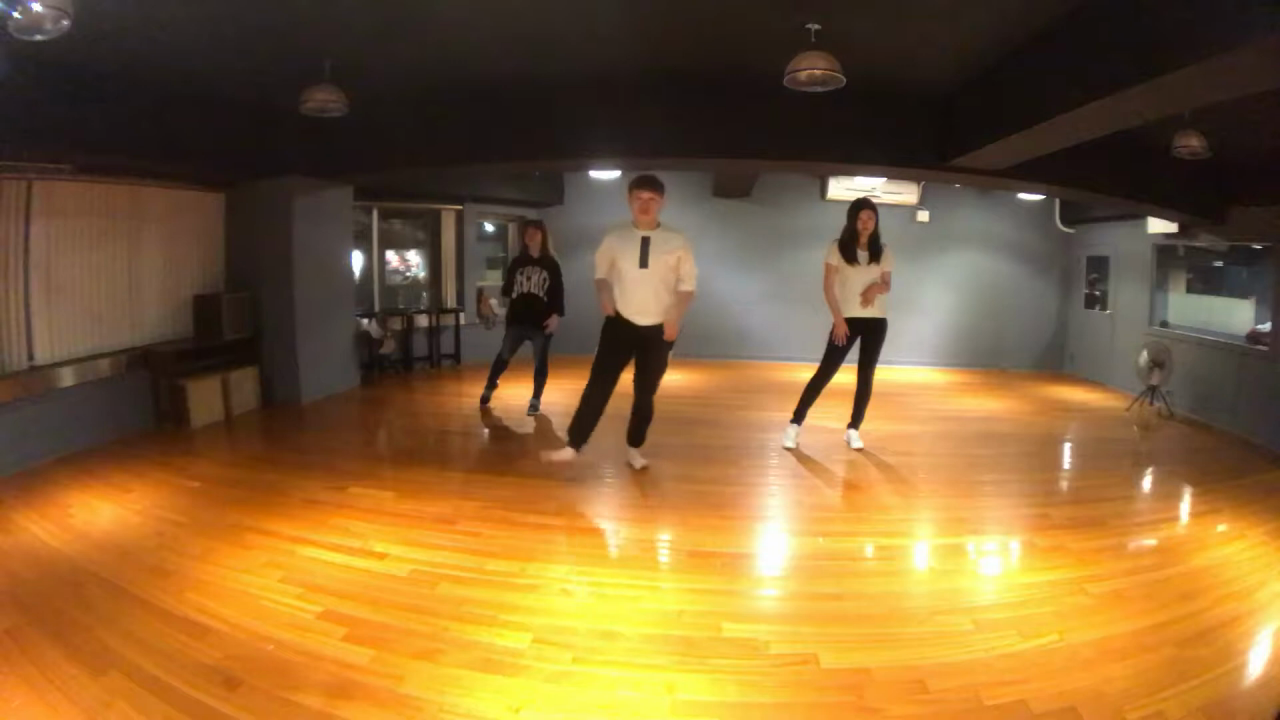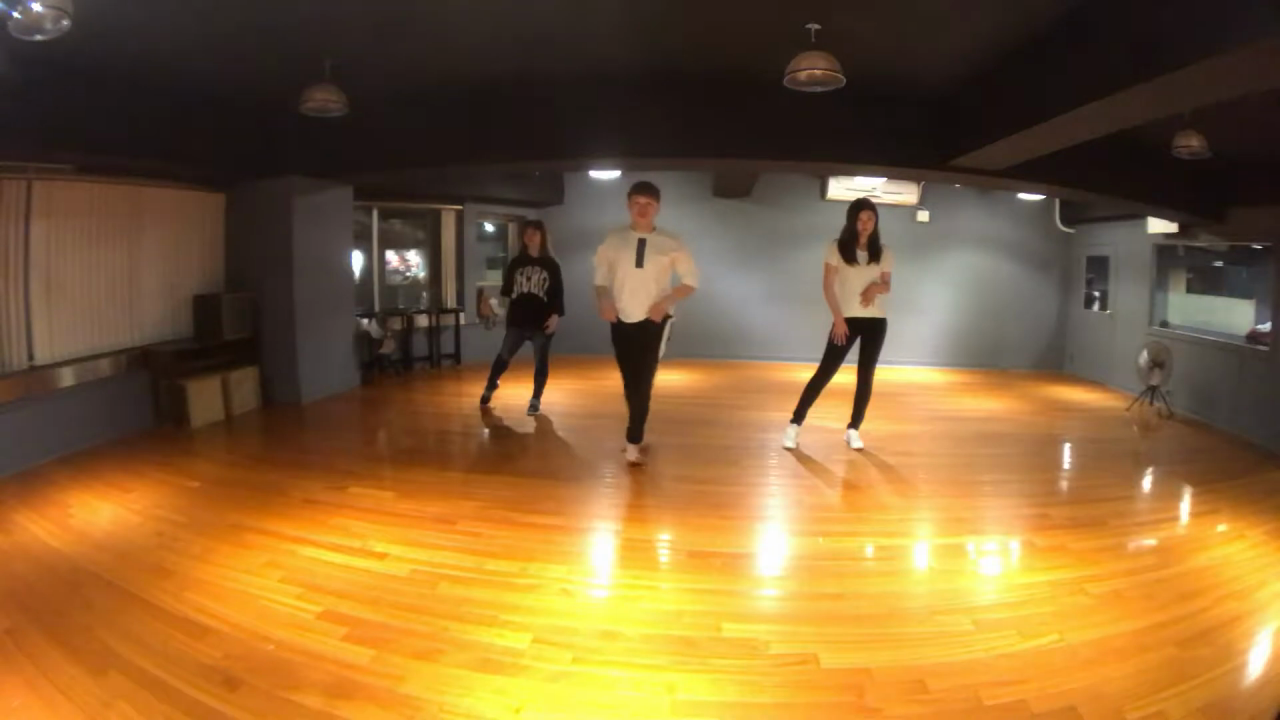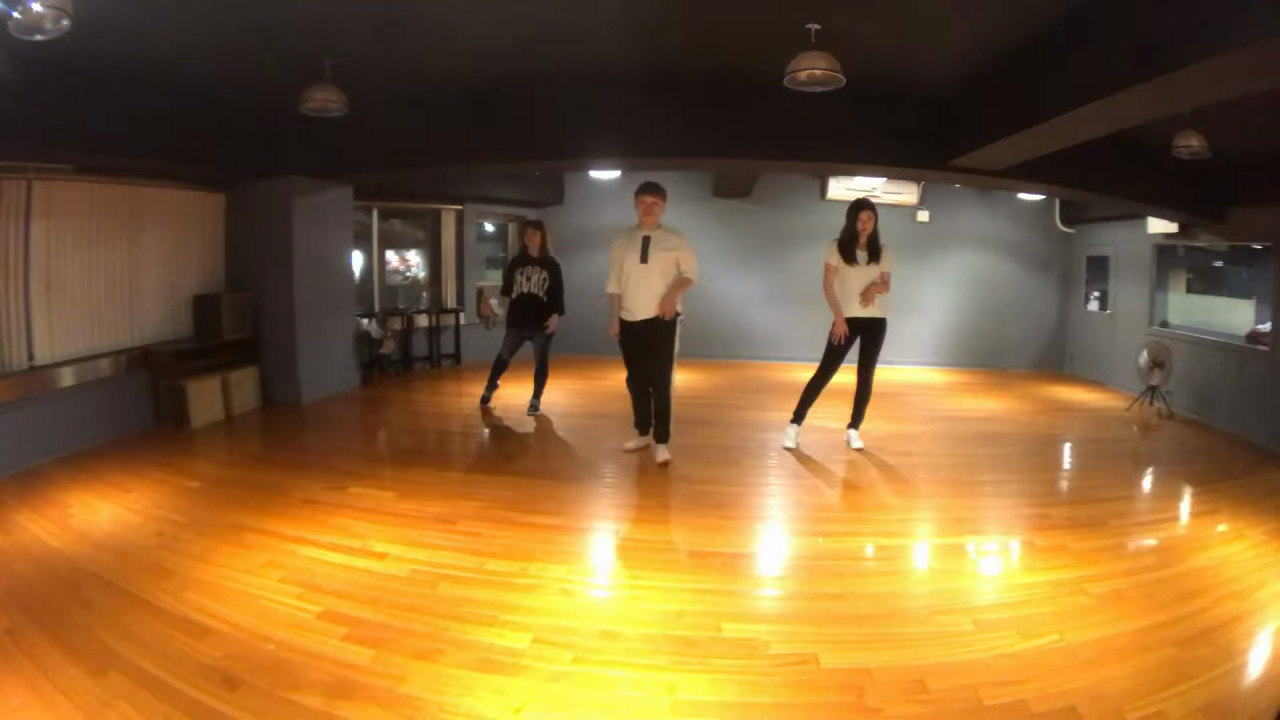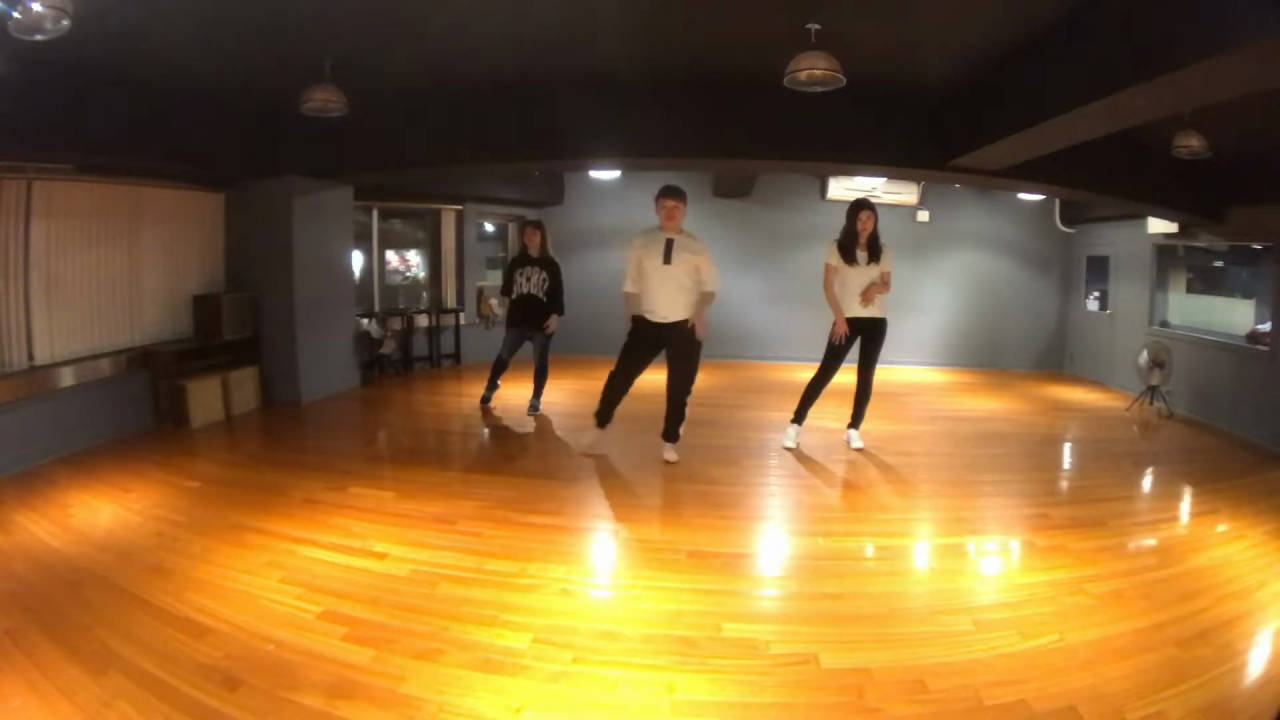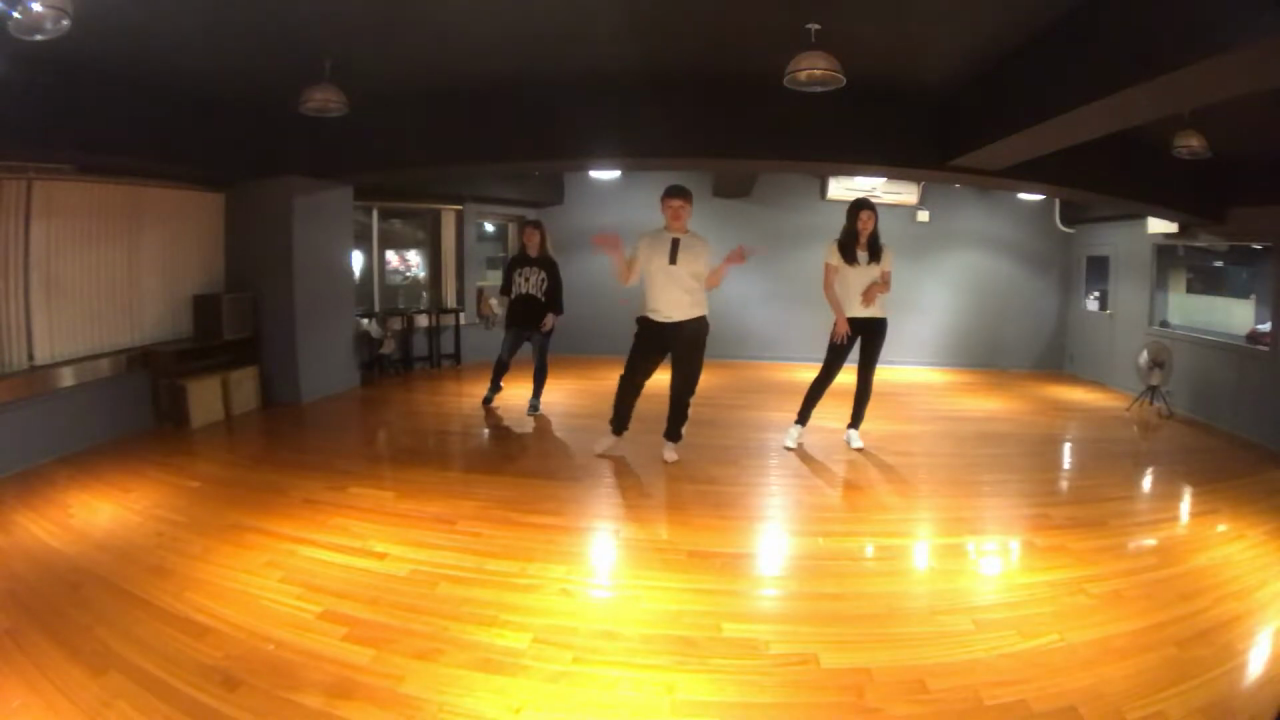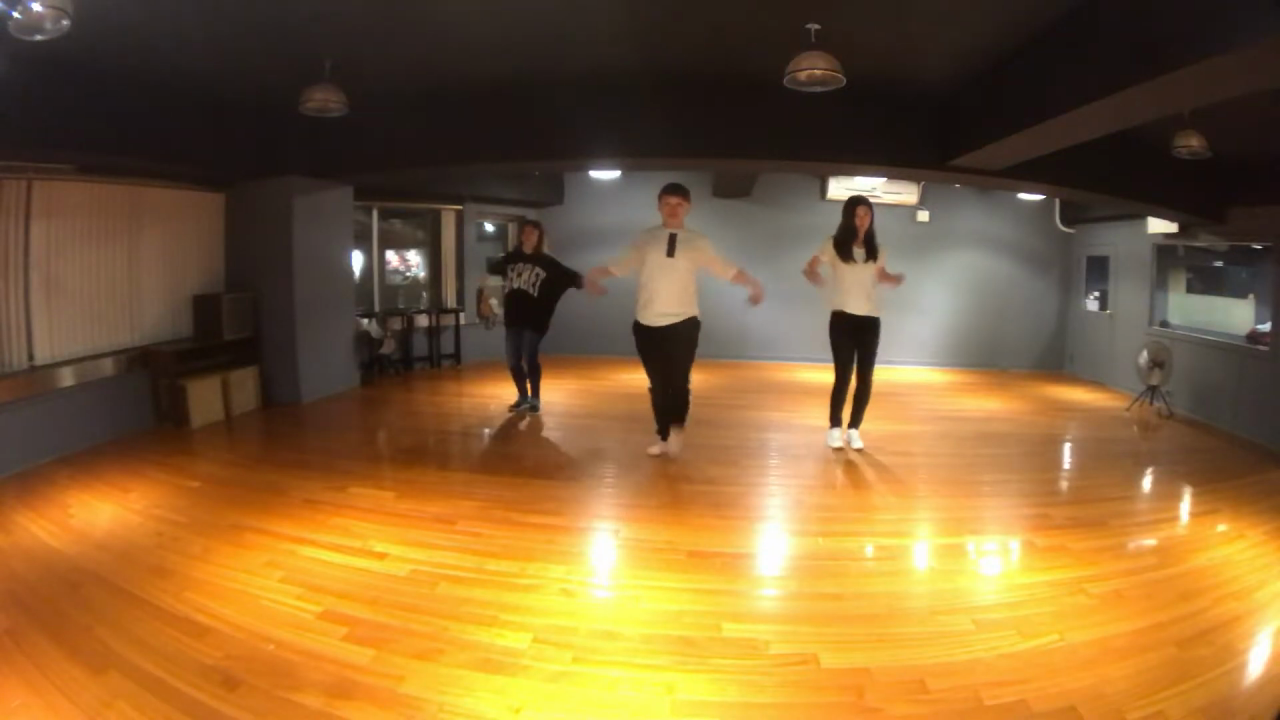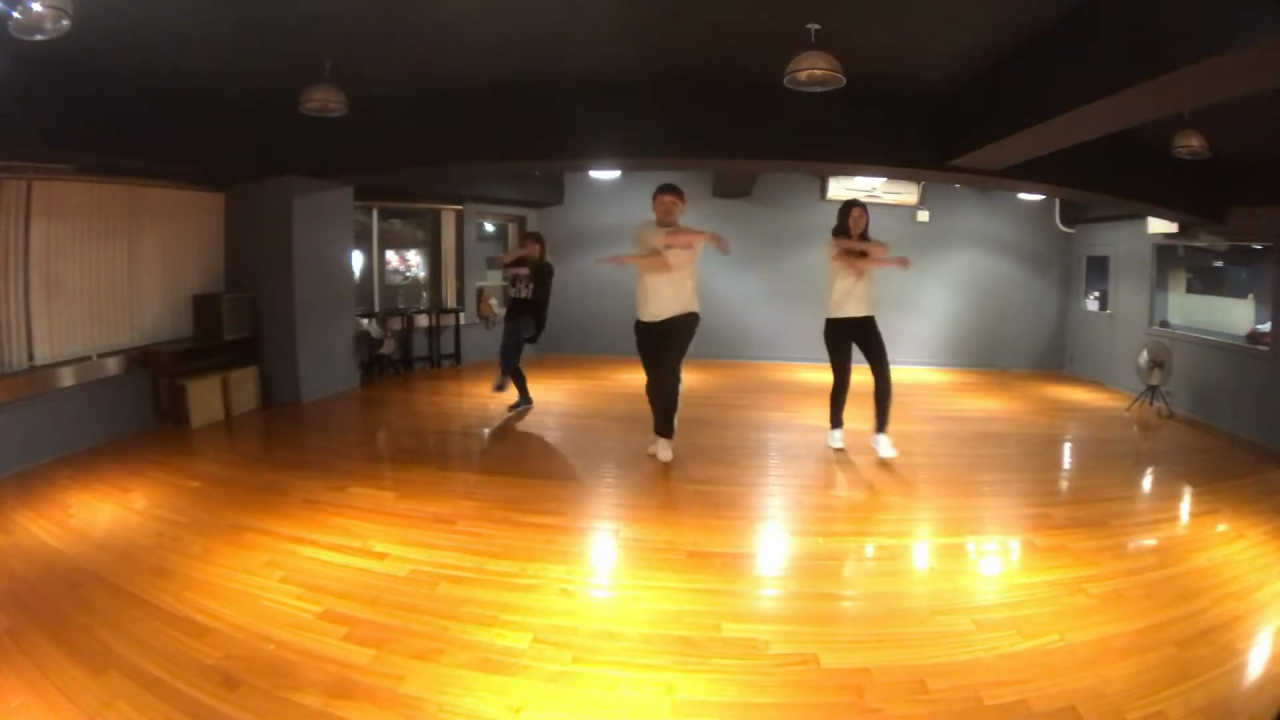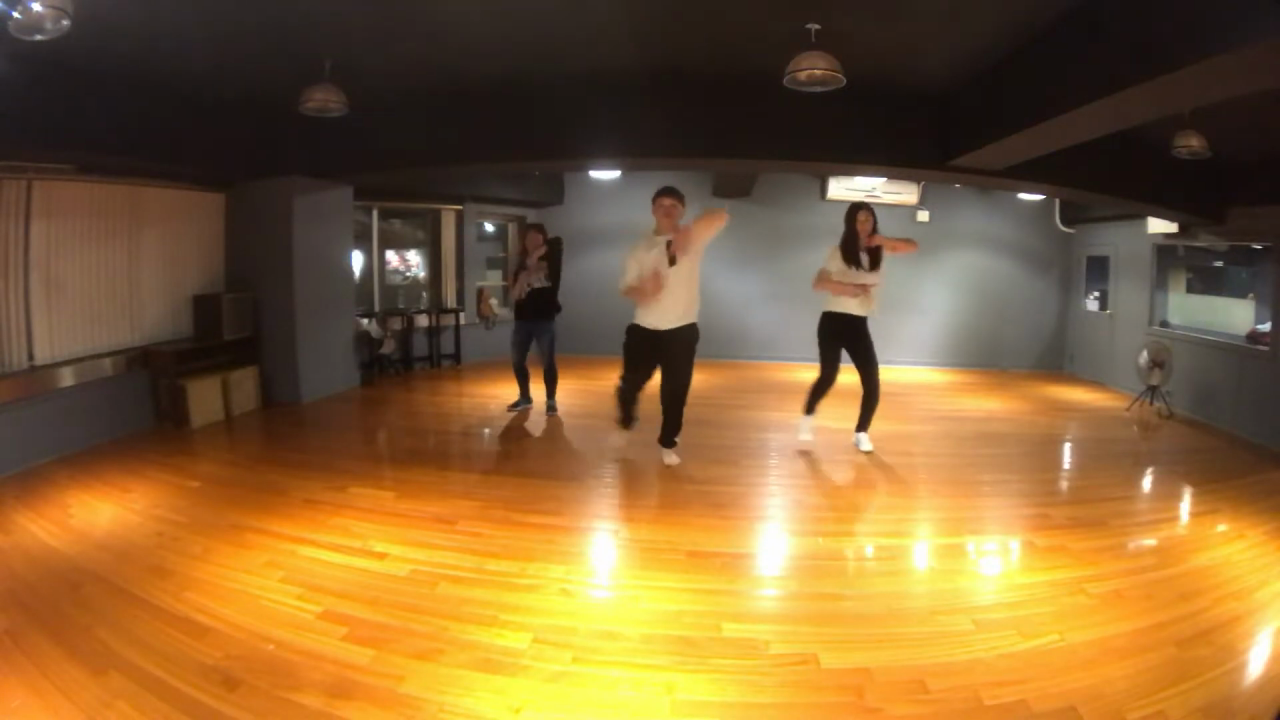
dt=0.4s
person 1, frame 1
left shoulder: (677, 242)
right shoulder: (614, 239)
left elbow: (687, 284)
right elbow: (602, 271)
left wrist: (675, 317)
right wrist: (605, 295)
left hip: (658, 327)
right hip: (620, 321)
left knee: (645, 391)
right knee: (600, 383)
left ankle: (634, 448)
right ankle: (574, 446)
person 1, frame 2
left shoulder: (670, 244)
right shoulder: (614, 241)
left elbow: (690, 280)
right elbow: (600, 275)
left wrist: (666, 302)
right wrist: (603, 299)
left hip: (653, 321)
right hip: (621, 322)
left knee: (642, 383)
right knee: (630, 382)
left ankle: (633, 442)
right ankle: (636, 435)
person 1, frame 3
left shoulder: (675, 240)
right shoulder: (622, 242)
left elbow: (689, 274)
right elbow: (614, 283)
left wrist: (673, 293)
right wrist: (614, 316)
left hip: (662, 319)
right hip: (629, 321)
left knee: (660, 381)
right knee: (636, 381)
left ankle: (661, 442)
right ankle: (643, 433)
person 1, frame 4
left shoulder: (696, 246)
right shoulder: (642, 242)
left elbow: (710, 285)
right elbow: (631, 284)
left wrist: (700, 311)
right wrist: (633, 314)
left hip: (684, 325)
right hip: (648, 322)
left knee: (679, 387)
right knee: (621, 375)
left ankle: (669, 441)
right ankle: (600, 426)
person 1, frame 5
left shoulder: (700, 245)
right shoulder: (648, 242)
left elbow: (709, 284)
right elbow: (628, 278)
left wrist: (727, 263)
right wrist: (617, 253)
left hip: (691, 325)
right hip: (654, 322)
left knee: (683, 387)
right knee: (632, 377)
left ankle: (671, 440)
right ankle: (615, 432)
person 1, frame 6
left shoulder: (698, 242)
right shoulder: (644, 239)
left elbow: (726, 269)
right elbow: (620, 266)
left wrist: (754, 285)
right wrist: (592, 276)
left hip: (682, 323)
right hip: (647, 324)
left knee: (677, 382)
right knee: (658, 384)
left ankle: (676, 428)
right ankle: (664, 436)
person 1, frame 7
left shoulder: (691, 241)
right shoulder: (645, 231)
left elbow: (669, 261)
right elbow: (662, 238)
left wrist: (630, 259)
right wrist: (706, 235)
left hip: (681, 318)
right hip: (648, 321)
left knee: (668, 374)
right knee: (655, 381)
left ankle: (663, 436)
right ankle: (663, 436)
person 1, frame 8
left shoulder: (693, 238)
right shoulder: (641, 250)
left elbow: (721, 216)
right elbow: (627, 290)
left wrist: (685, 234)
right wrist: (644, 290)
left hip: (682, 330)
right hip: (644, 330)
left knee: (675, 391)
right knee: (630, 385)
left ankle: (667, 444)
right ankle: (625, 424)
person 2, frame 1
left shoulder: (883, 252)
right shoulder: (838, 248)
left elbow: (887, 285)
right elbow: (828, 286)
left wrist: (877, 287)
right wrist: (838, 318)
left hip: (876, 321)
right hip: (847, 319)
left knee: (866, 375)
right knee: (826, 371)
left ankle: (853, 429)
right ankle: (795, 424)
person 2, frame 2
left shoulder: (882, 252)
right shoulder: (837, 248)
left elbow: (887, 285)
right elbow: (828, 286)
left wrist: (877, 287)
right wrist: (837, 318)
left hip: (875, 321)
right hip: (846, 319)
left knee: (866, 375)
right knee: (825, 372)
left ankle: (853, 429)
right ankle: (795, 424)
person 2, frame 3
left shoulder: (882, 252)
right shoulder: (837, 248)
left elbow: (887, 285)
right elbow: (828, 286)
left wrist: (876, 287)
right wrist: (838, 317)
left hip: (875, 321)
right hip: (846, 319)
left knee: (865, 376)
right knee: (825, 372)
left ankle: (853, 429)
right ankle: (795, 425)
person 2, frame 4
left shoulder: (882, 252)
right shoulder: (837, 248)
left elbow: (887, 285)
right elbow: (828, 286)
left wrist: (876, 287)
right wrist: (839, 317)
left hip: (876, 321)
right hip: (847, 319)
left knee: (866, 376)
right knee: (825, 372)
left ankle: (853, 429)
right ankle: (795, 424)
person 2, frame 5
left shoulder: (882, 252)
right shoulder: (837, 248)
left elbow: (887, 285)
right elbow: (828, 286)
left wrist: (877, 287)
right wrist: (840, 317)
left hip: (876, 321)
right hip: (847, 320)
left knee: (865, 377)
right knee: (828, 373)
left ankle: (853, 429)
right ankle: (799, 425)
person 2, frame 6
left shoulder: (876, 250)
right shoulder: (833, 244)
left elbow: (882, 277)
right elbow: (810, 269)
left wrist: (894, 278)
right wrist: (812, 274)
left hip: (869, 320)
right hip: (841, 318)
left knee: (865, 377)
right knee: (843, 376)
left ankle: (854, 429)
right ankle: (835, 427)
person 2, frame 7
left shoulder: (868, 246)
right shoulder: (836, 246)
left elbow: (882, 250)
right elbow: (852, 262)
left wrist: (857, 243)
right wrist: (893, 262)
left hip: (865, 320)
right hip: (837, 322)
left knee: (882, 372)
right knee: (842, 379)
left ankle: (881, 434)
right ankle: (835, 429)
person 2, frame 8
left shoulder: (879, 249)
right shoulder: (839, 252)
left elbow: (912, 246)
right elbow: (819, 283)
left wrist: (884, 241)
right wrist: (851, 288)
left hip: (858, 324)
right hip: (833, 320)
left knee: (872, 384)
right knee: (828, 377)
left ankle: (862, 432)
right ankle: (808, 416)
person 3, frame 1
left shoulder: (551, 264)
right shoulder: (517, 263)
left elbow: (558, 293)
right elbow: (507, 289)
left wrist: (555, 316)
left hip: (541, 321)
right hip: (517, 319)
left knee: (541, 360)
right knee: (504, 354)
left ankle: (535, 400)
right ankle: (489, 386)
person 3, frame 2
left shoulder: (551, 264)
right shoulder: (516, 263)
left elbow: (558, 293)
right elbow: (507, 289)
left wrist: (556, 316)
left hip: (542, 321)
right hip: (518, 319)
left knee: (541, 360)
right knee: (504, 355)
left ankle: (535, 400)
right ankle: (490, 386)
person 3, frame 3
left shoulder: (551, 264)
right shoulder: (516, 262)
left elbow: (558, 293)
right elbow: (507, 289)
left wrist: (556, 315)
left hip: (542, 321)
right hip: (518, 319)
left knee: (541, 361)
right knee: (504, 355)
left ankle: (536, 400)
right ankle: (490, 386)
person 3, frame 4
left shoulder: (551, 265)
right shoulder: (516, 262)
left elbow: (558, 293)
right elbow: (507, 289)
left wrist: (555, 315)
left hip: (541, 321)
right hip: (518, 319)
left knee: (540, 361)
right knee: (504, 355)
left ankle: (535, 400)
right ankle: (491, 386)
person 3, frame 5
left shoulder: (549, 264)
right shoulder: (515, 262)
left elbow: (556, 293)
right elbow: (506, 290)
left wrist: (553, 314)
right wrist: (508, 309)
left hip: (540, 321)
right hip: (517, 319)
left knee: (539, 361)
right knee: (504, 355)
left ankle: (535, 400)
right ankle: (494, 387)
person 3, frame 6
left shoulder: (546, 262)
right shoulder: (511, 258)
left elbow: (568, 276)
right elbow: (494, 269)
left wrist: (588, 283)
left hip: (534, 318)
right hip: (513, 318)
left knee: (529, 358)
right knee: (513, 361)
left ankle: (535, 399)
right ankle: (523, 397)
person 3, frame 7
left shoulder: (545, 268)
right shoulder: (520, 265)
left elbow: (536, 269)
right elbow: (505, 260)
left wrist: (514, 270)
right wrist: (520, 253)
left hip: (530, 319)
right hip: (513, 319)
left knee: (512, 334)
left ankle: (503, 378)
right ankle: (524, 398)
person 3, frame 8
left shoulder: (549, 259)
right shoulder: (521, 267)
left elbow: (557, 243)
right elbow: (515, 296)
left wrist: (534, 257)
right wrist: (521, 278)
left hip: (544, 318)
right hip: (523, 319)
left knee: (548, 361)
right knee: (517, 360)
left ankle: (551, 400)
right ankle: (525, 398)
